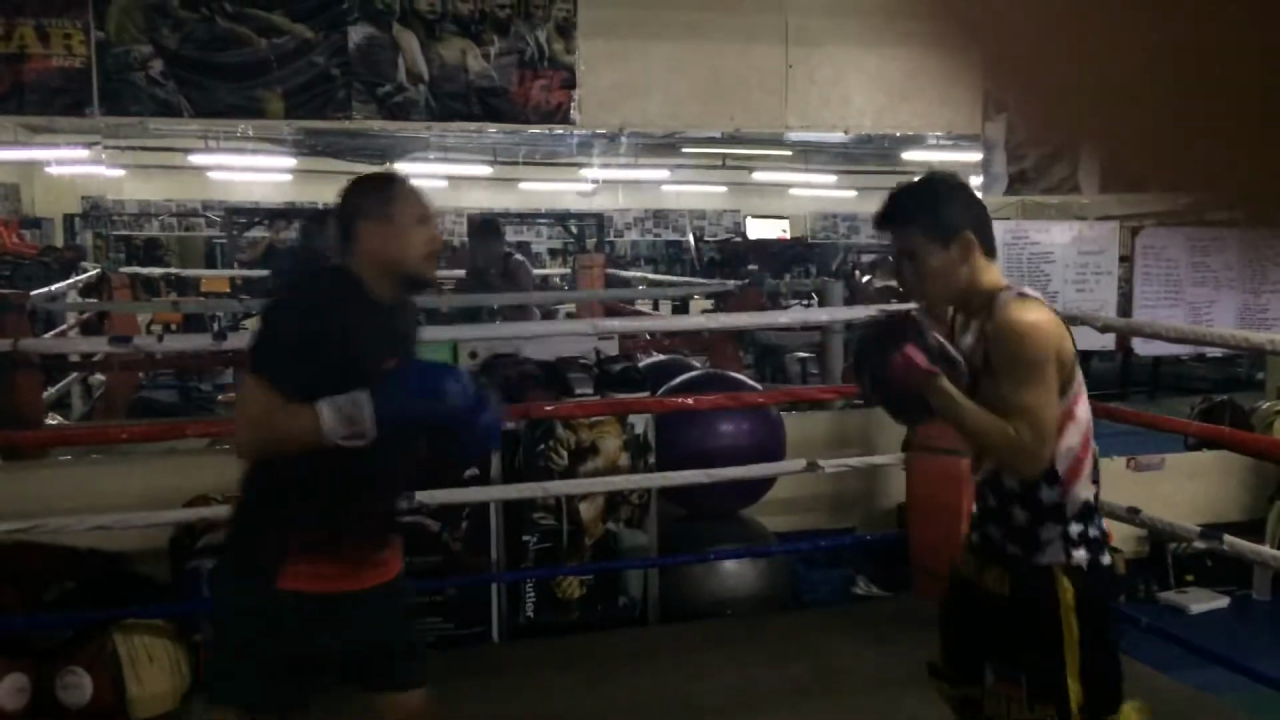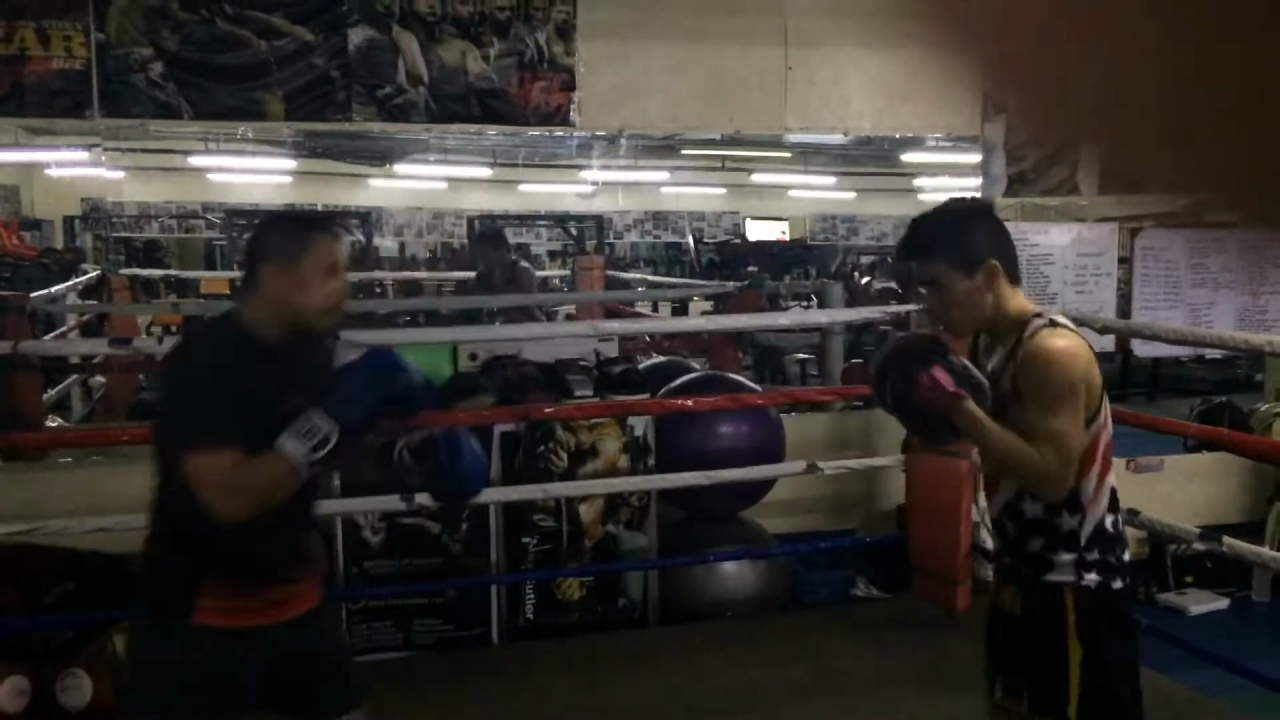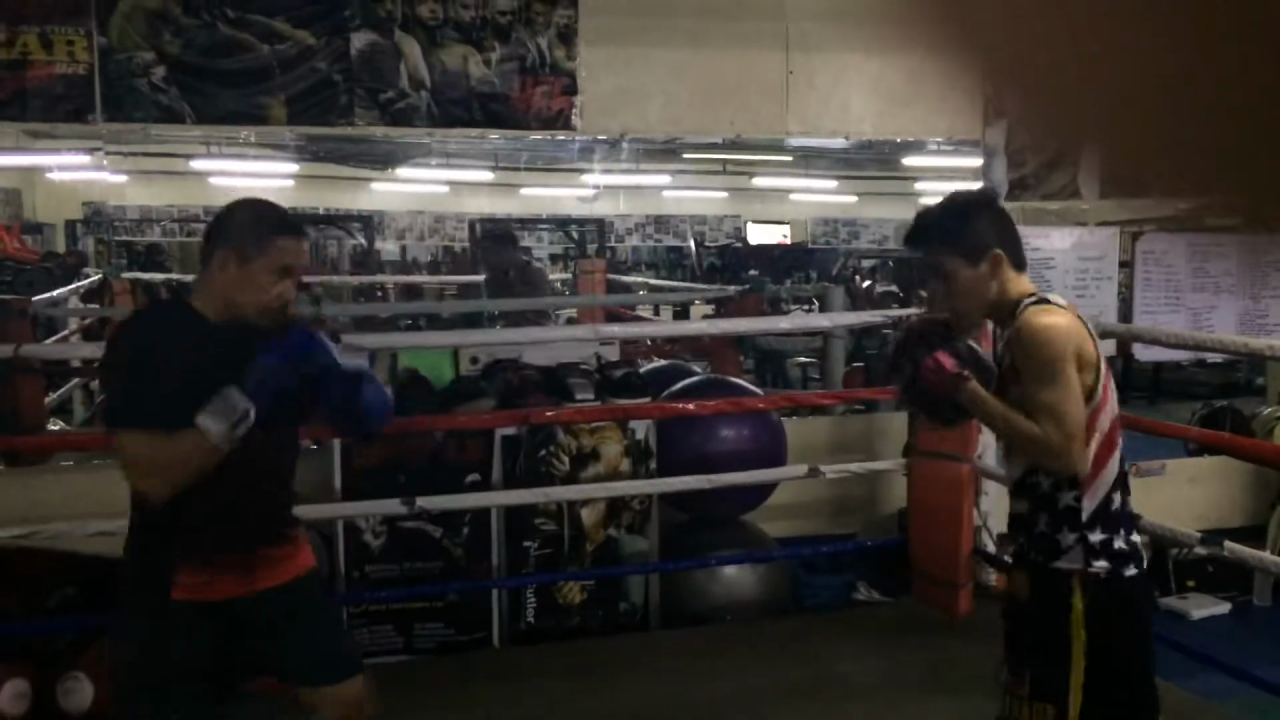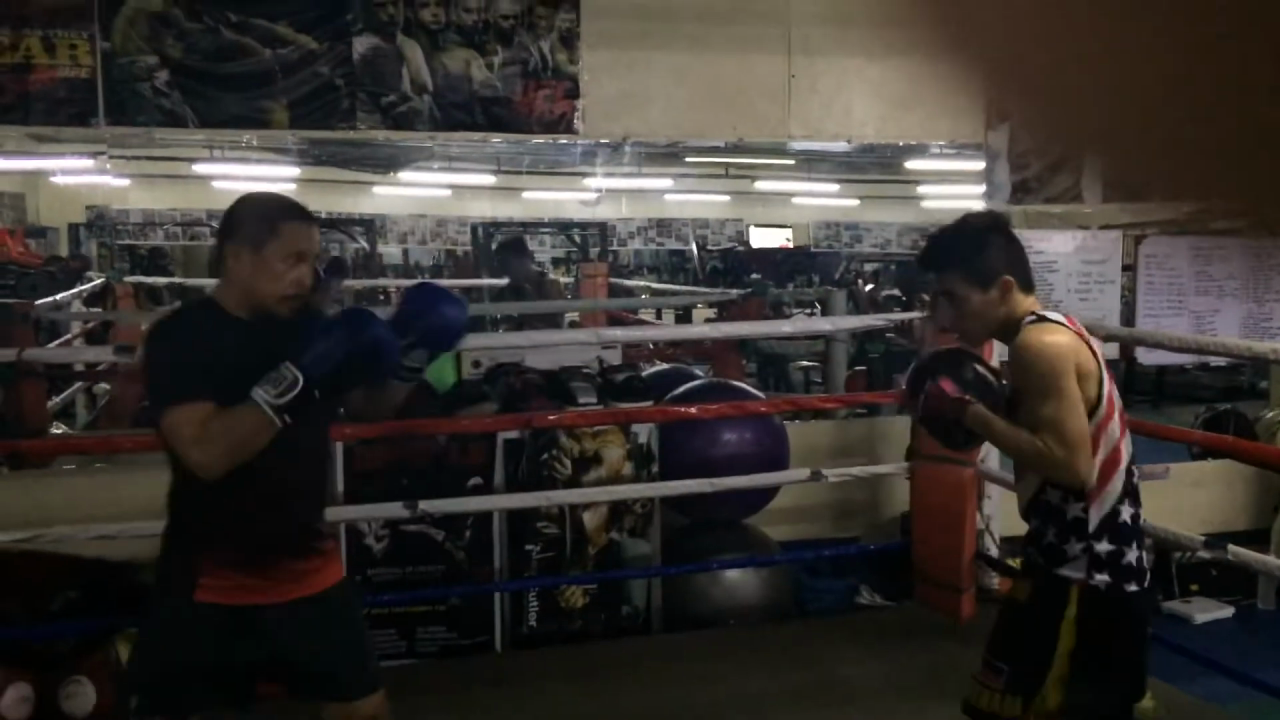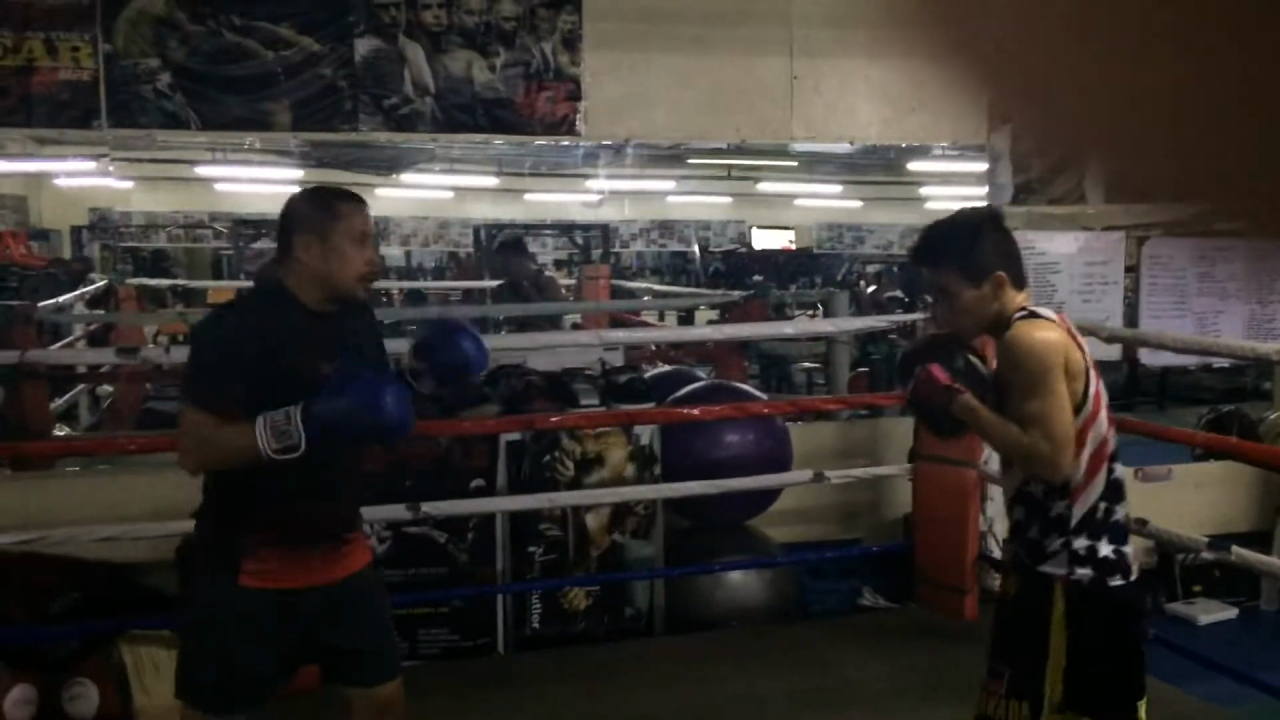
dt=0.2s
person 1, frame 1
left shoulder: (396, 315)
right shoulder: (312, 308)
right elbow: (254, 432)
left wrist: (448, 427)
right wrist: (371, 410)
left hip: (371, 563)
right hip: (284, 570)
person 1, frame 2
left shoulder: (312, 348)
right shoulder: (203, 364)
right elbow: (229, 496)
right wrist: (330, 418)
left hip: (291, 594)
right hip: (199, 613)
person 1, frame 3
left shoulder: (273, 328)
right shoulder: (144, 342)
left elbow: (312, 405)
right elbow: (151, 477)
left wrist: (352, 391)
right wrist: (243, 399)
left hip: (279, 564)
right hip: (183, 583)
person 1, frame 4
left shoulder: (303, 325)
right shoulder: (179, 338)
left elbow: (372, 402)
right elbow: (206, 453)
left wrist: (418, 344)
right wrist: (297, 372)
left hip: (310, 573)
right hip: (210, 588)
person 1, frame 5
left shoulder: (354, 322)
right shoulder: (239, 327)
right elbow: (196, 450)
right wrist: (312, 420)
left hip: (339, 555)
right hip: (253, 567)
person 2, frame 1
left shoulder: (1023, 325)
right shoulder: (965, 321)
left elbow: (1026, 450)
left wrist: (930, 384)
right wrist: (916, 380)
left hip: (1054, 567)
right hip: (995, 552)
person 2, frame 2
left shoulder: (1051, 351)
right shoulder: (986, 342)
left elbow: (1055, 476)
left wrist: (957, 407)
right wrist: (940, 401)
left hip: (1073, 587)
right hip: (1025, 575)
person 2, frame 3
left shoulder: (1041, 328)
right shoulder: (1029, 324)
left elbow: (1063, 452)
left wrist: (964, 389)
right wrist: (964, 382)
left hip: (1084, 573)
right hip: (1056, 560)
person 2, frame 4
left shoulder: (1040, 345)
right shoulder: (1056, 336)
left elbow: (1070, 463)
left wrist: (971, 412)
right wrist: (975, 406)
left hip: (1082, 579)
right hip: (1098, 569)
person 2, frame 5
left shoulder: (1030, 342)
right shoulder: (1044, 332)
left elbow: (1051, 458)
left wrist: (957, 400)
right wrist: (970, 396)
left hip: (1066, 576)
right hip: (1093, 566)
